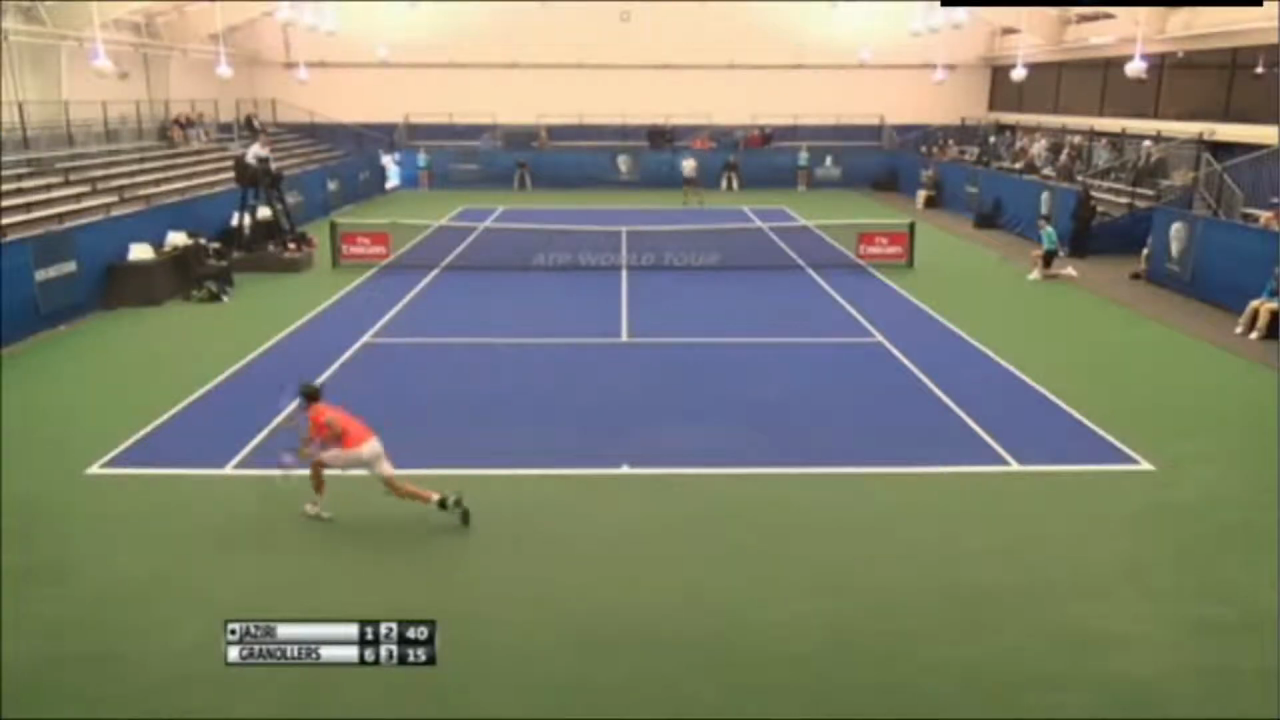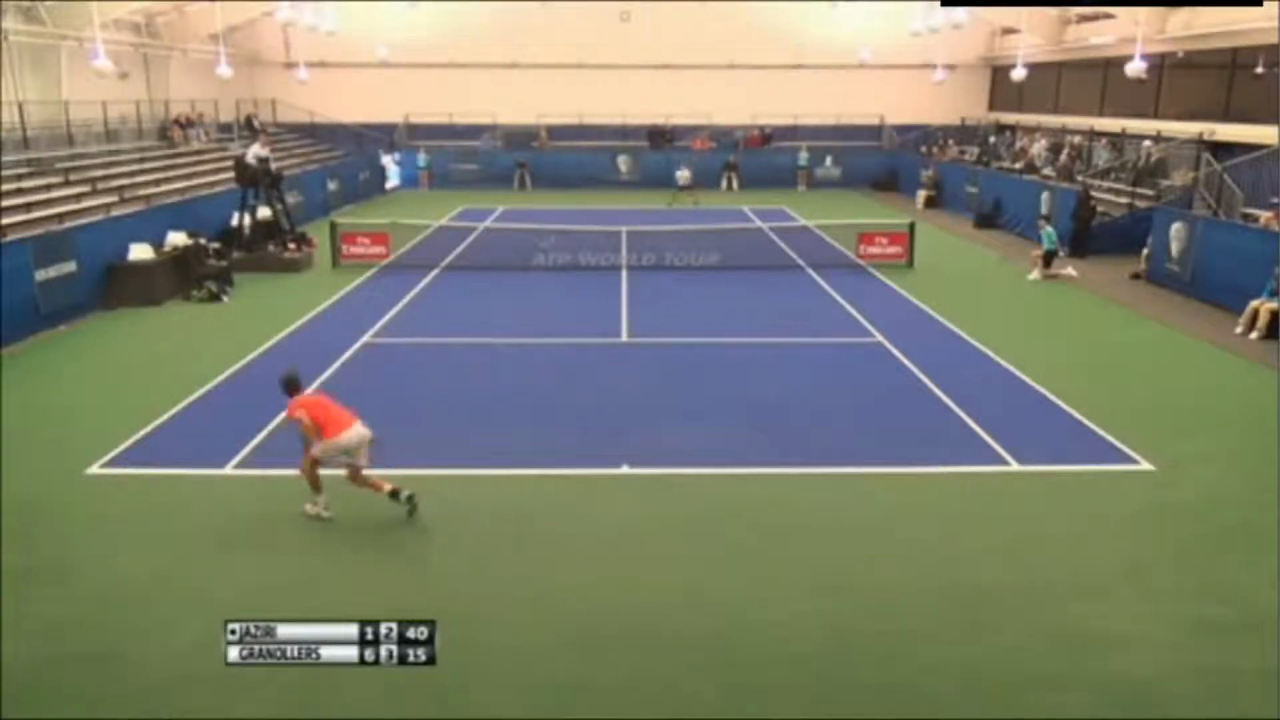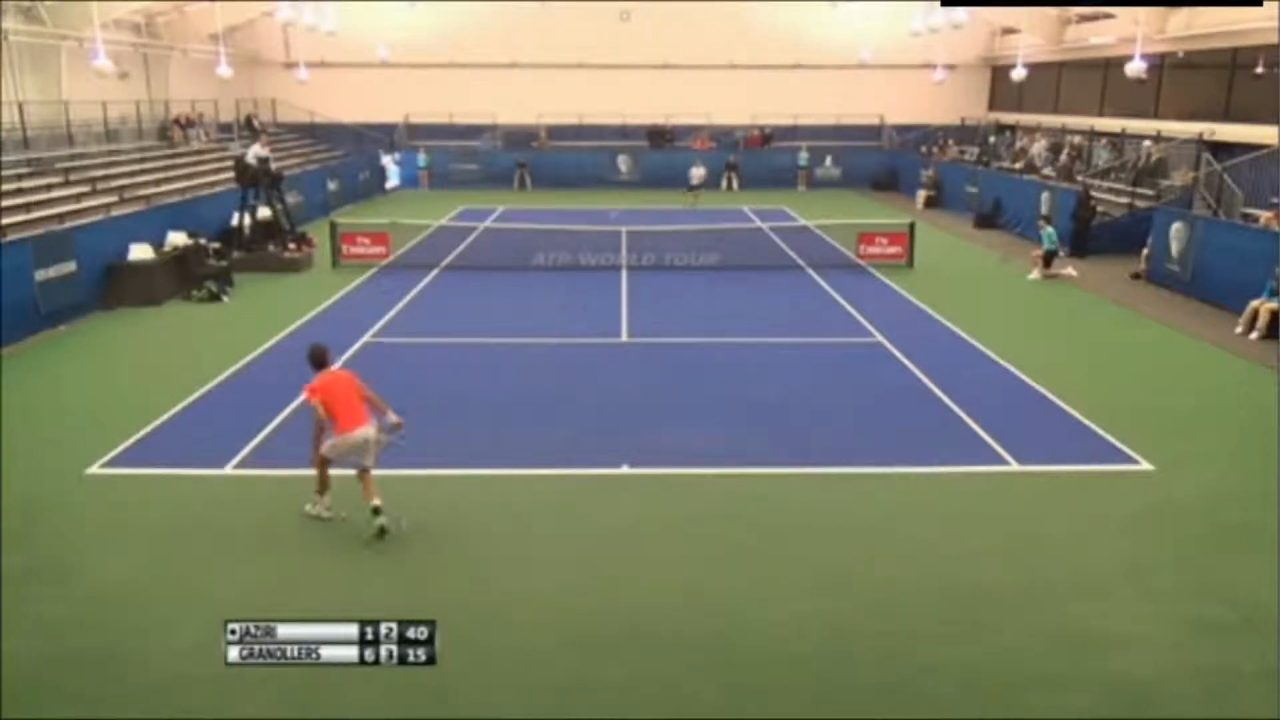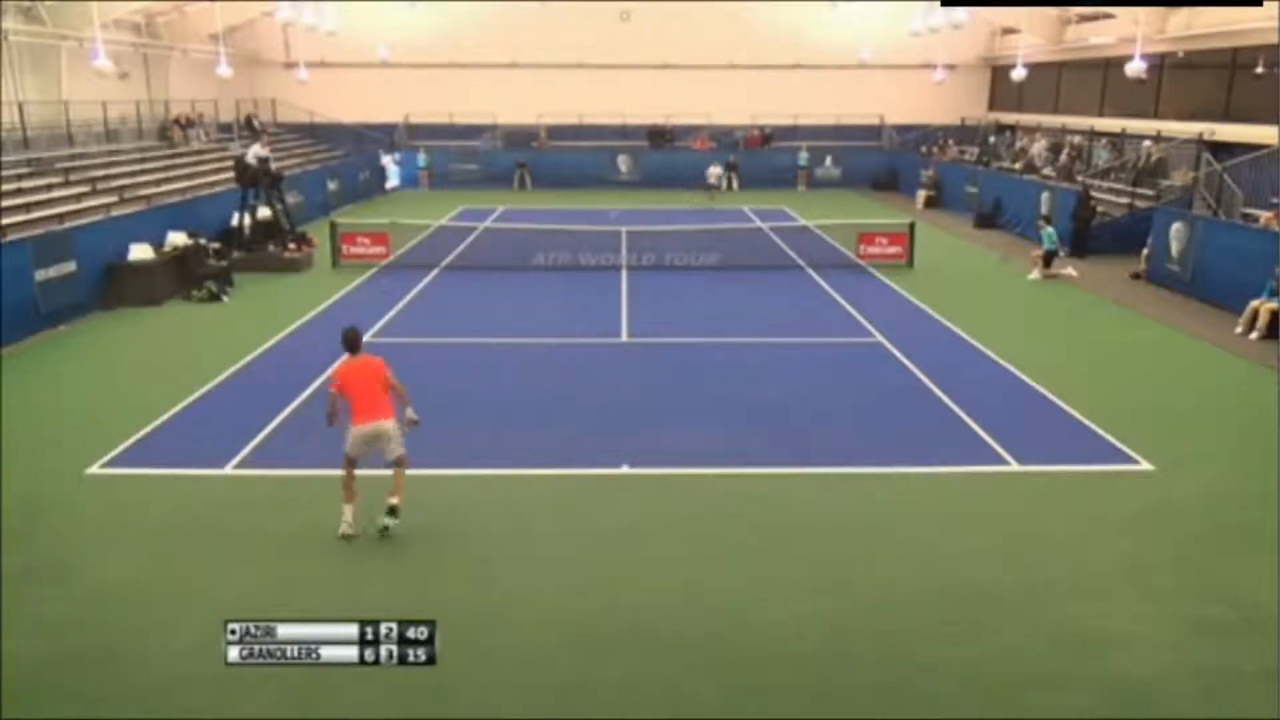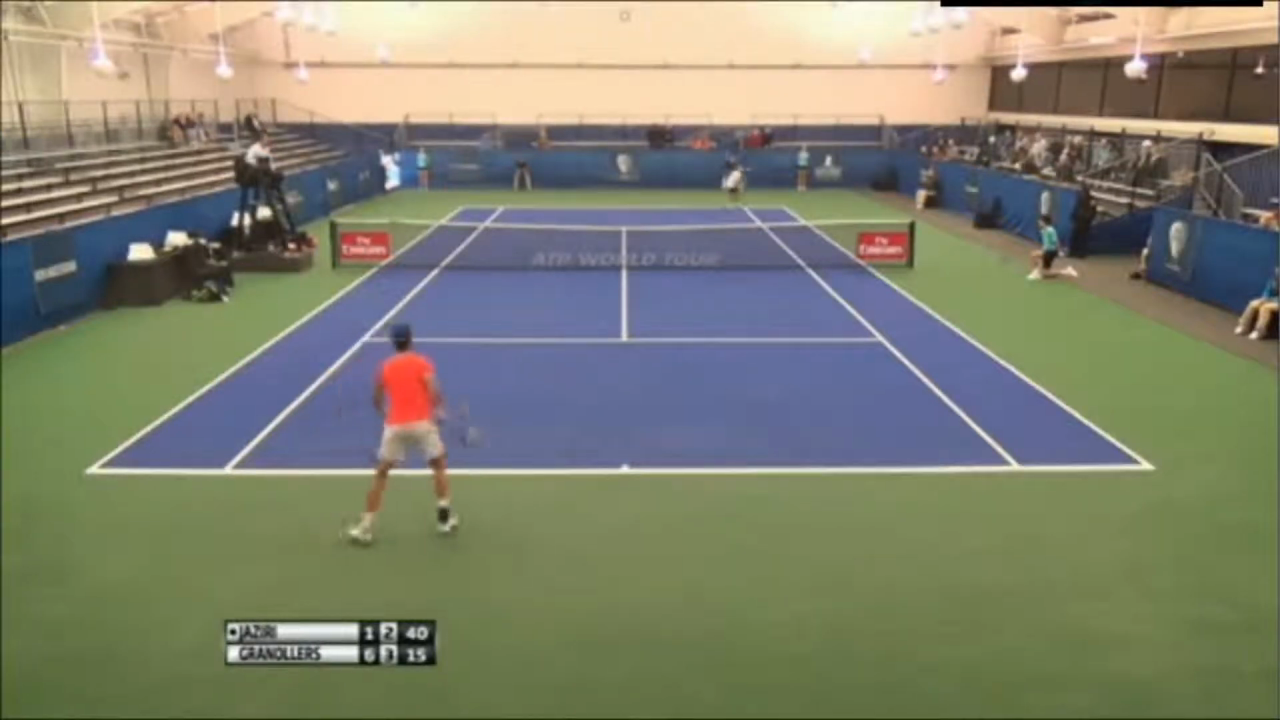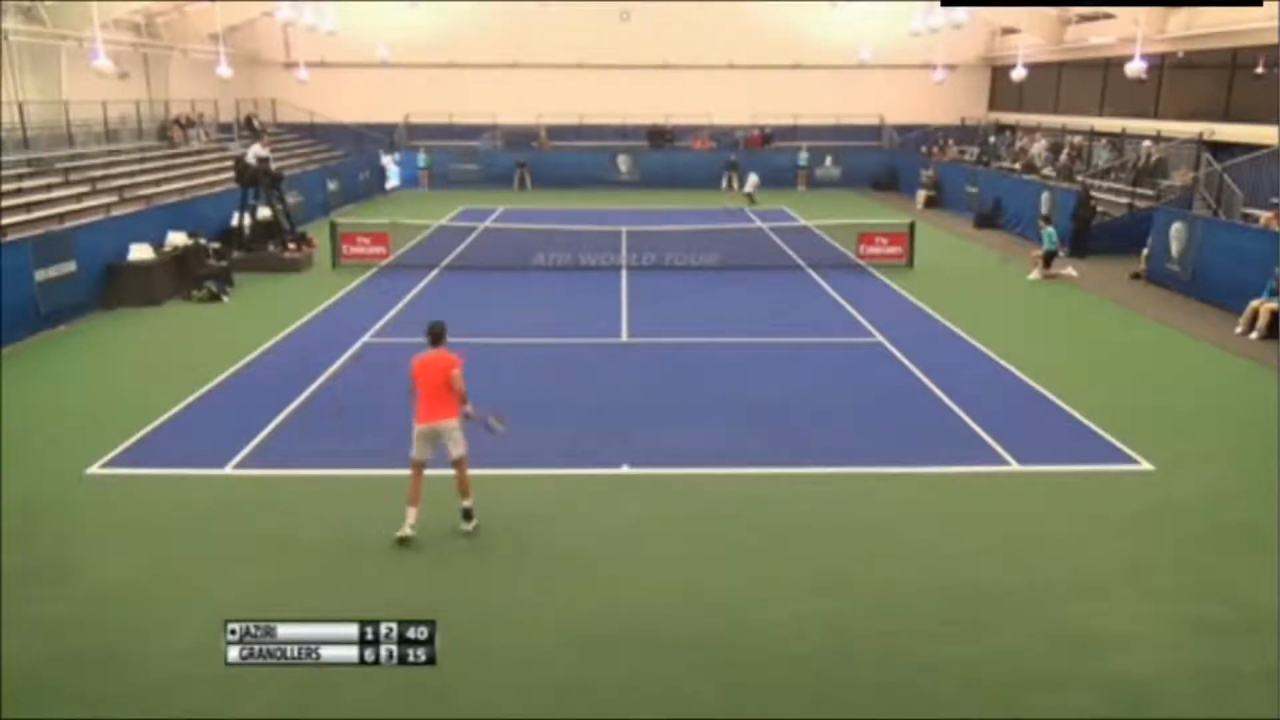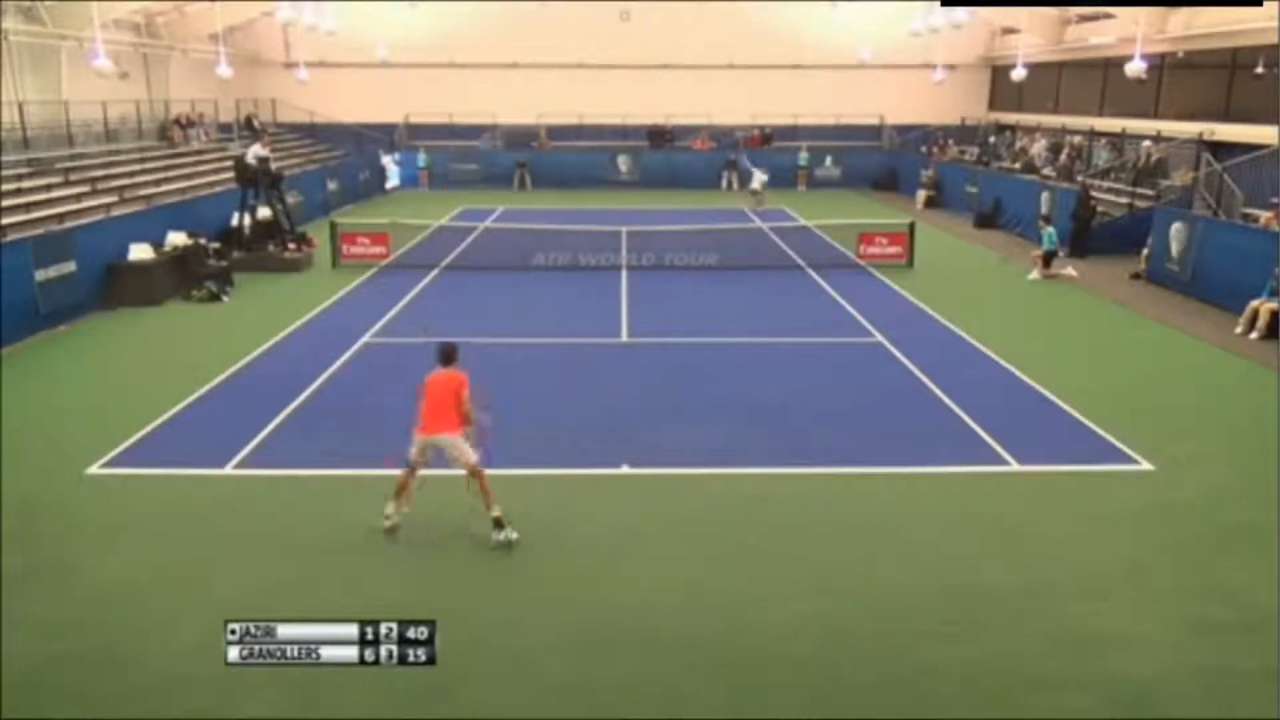
dt=0.3s
person 1, frame 1
left shoulder: (315, 413)
right shoulder: (323, 410)
left elbow: (338, 429)
left wrist: (318, 444)
left hip: (356, 450)
right hip: (373, 444)
left knee: (316, 463)
right knee: (397, 487)
left ankle: (317, 506)
right ankle: (448, 502)
person 1, frame 2
left shoulder: (293, 407)
right shoulder: (318, 397)
left elbow: (307, 426)
right elbow: (346, 412)
left wrist: (307, 458)
right wrist: (368, 432)
left hip: (339, 438)
right hip: (359, 430)
left knee: (310, 465)
right knee: (356, 477)
left ankle: (320, 506)
right ankle: (398, 493)
person 1, frame 3
left shoulder: (314, 386)
right shoulder: (346, 375)
left elbow: (321, 420)
right elbow: (371, 397)
left wrist: (316, 448)
right wrist: (390, 416)
left hip: (347, 434)
right hip: (368, 429)
left knee: (322, 462)
right knee: (364, 474)
left ankle: (322, 506)
right ankle: (377, 513)
person 1, frame 4
left shoulder: (340, 372)
right shoulder: (377, 362)
left elbow: (332, 407)
right elbow: (396, 387)
left wrist: (331, 420)
right wrist: (408, 410)
left hip: (359, 426)
right hip: (386, 423)
left knee: (349, 468)
right knee: (400, 465)
left ankle: (348, 521)
right ankle: (391, 512)
person 1, frame 5
left shoulder: (386, 367)
right shoulder: (422, 362)
left elbow: (377, 400)
right elbow: (434, 392)
right wrist: (439, 410)
left hip: (396, 425)
right hip: (422, 423)
left knee: (381, 474)
right knee: (439, 465)
left ankle: (365, 528)
right ankle: (444, 517)
person 1, frame 6
left shoulder: (416, 362)
right shoulder: (452, 360)
right elbow: (459, 390)
right wrist: (466, 407)
left hip: (421, 422)
right hip: (447, 421)
left knee: (416, 473)
right knee: (460, 467)
left ankle: (409, 526)
right ankle: (467, 518)
person 1, frame 7
left shoulder: (429, 379)
right shoulder: (461, 378)
right elbow: (466, 411)
right wrist: (467, 428)
left hip: (423, 433)
right hip: (449, 434)
left knee: (410, 469)
right knee: (479, 476)
left ankle: (391, 515)
right ankle: (499, 528)
